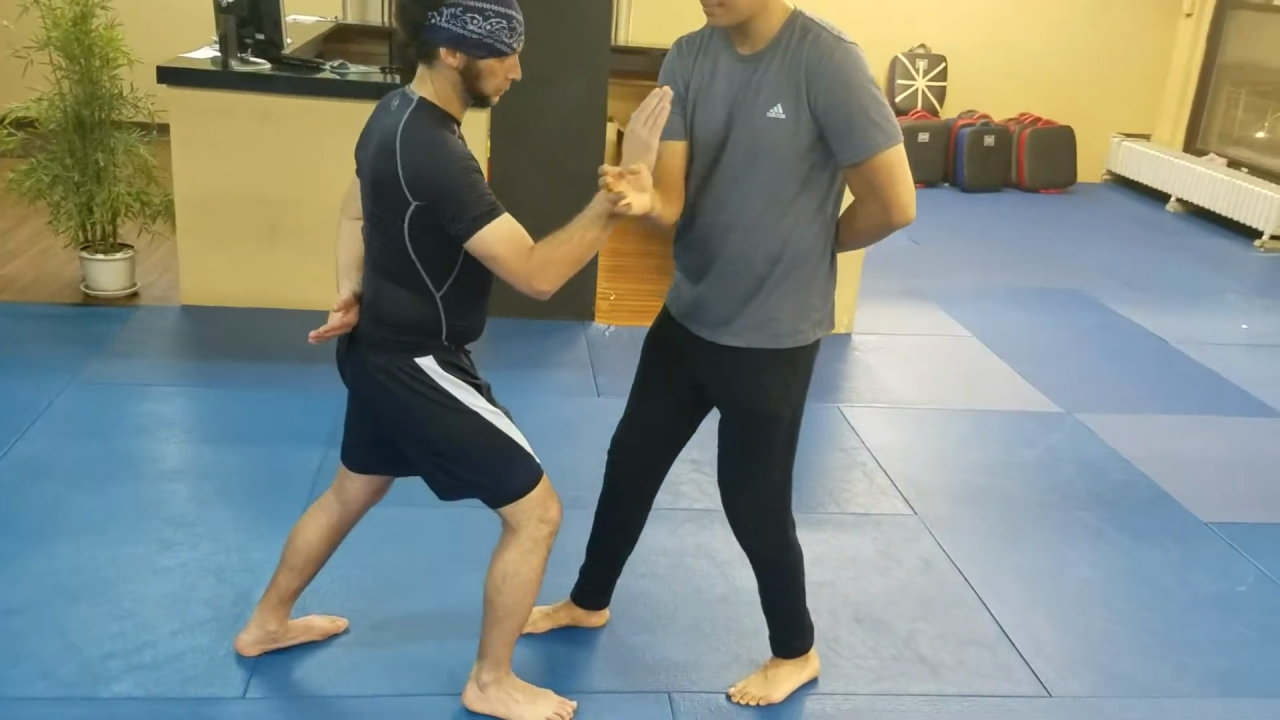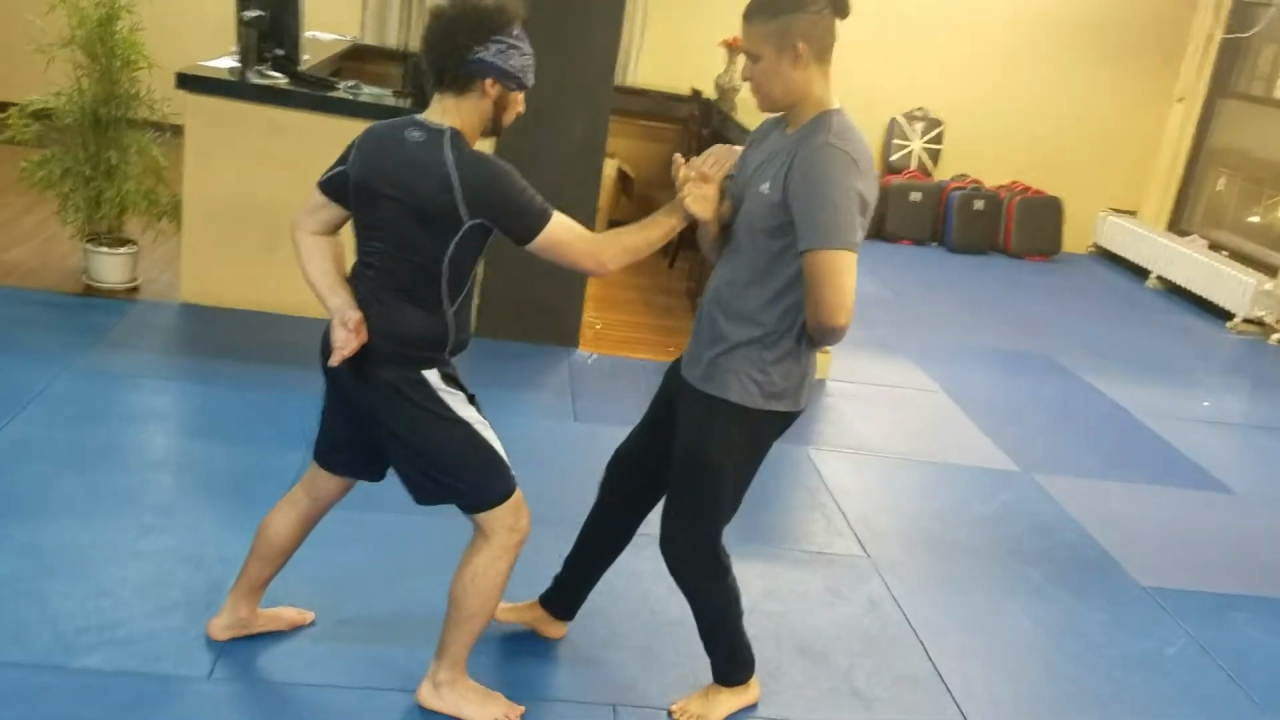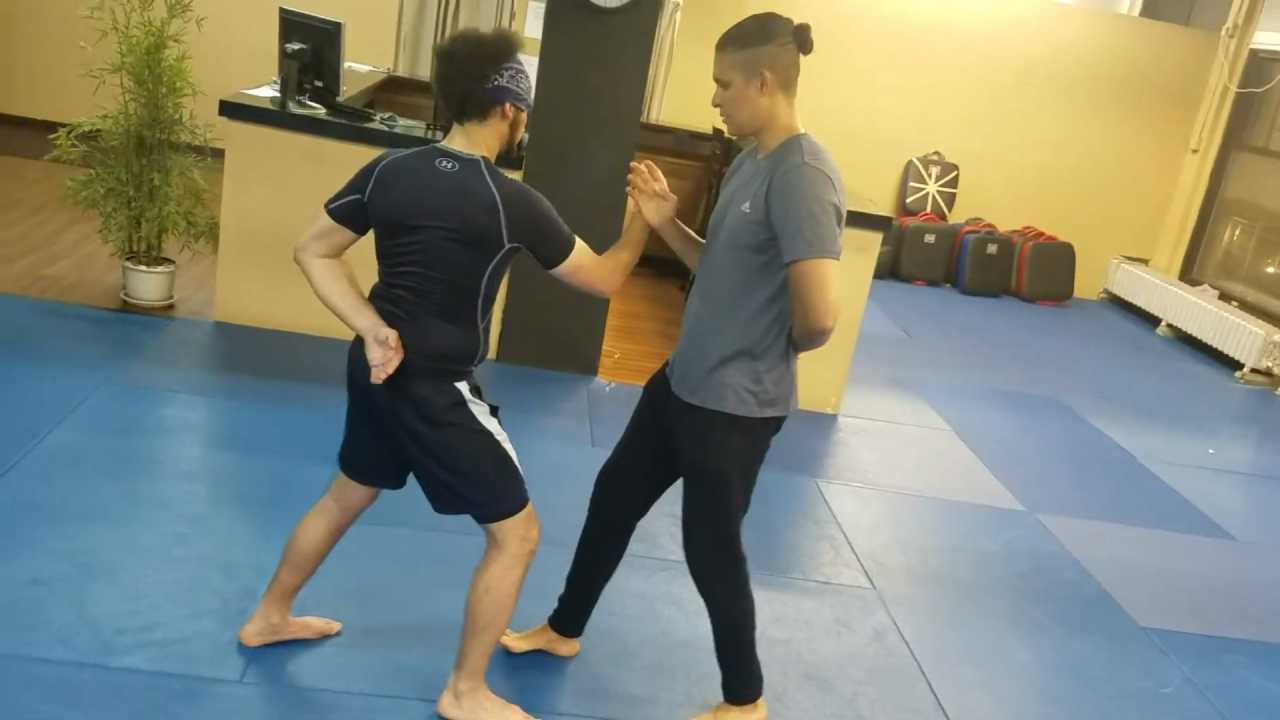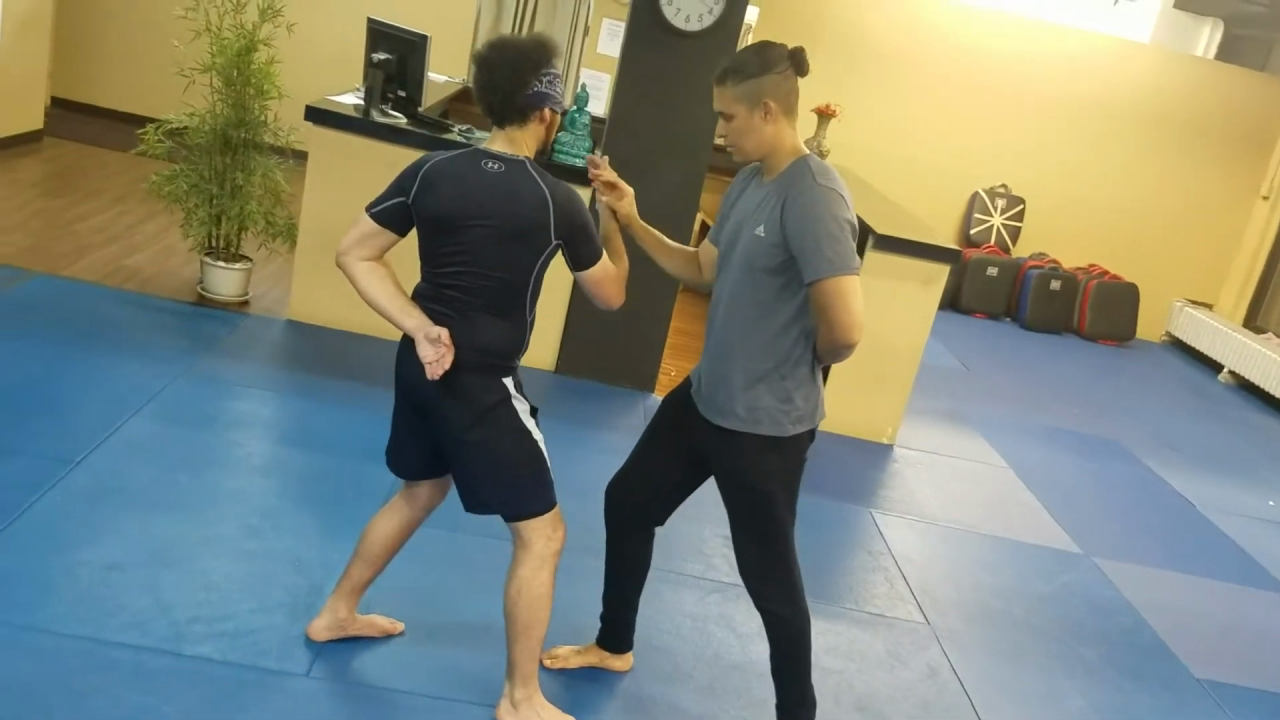
dt=1s
person 1, frame 1
left shoulder: (395, 114)
right shoulder: (433, 154)
left elbow: (357, 213)
right elbow: (536, 274)
left wrist: (350, 296)
right wrist: (619, 188)
left hip: (376, 350)
right hip: (418, 365)
left knee: (353, 489)
right knee: (535, 512)
left ankle: (266, 623)
person 1, frame 2
left shoulder: (375, 141)
right shoulder: (478, 179)
left elbow: (311, 229)
right elbow: (595, 256)
left wrist: (344, 311)
right wrist: (681, 209)
left hip: (356, 358)
right hip: (409, 376)
left knee: (320, 485)
right knee: (505, 521)
left ankle: (236, 610)
person 1, frame 3
left shoulder: (387, 171)
right shoulder: (512, 203)
left elbow: (313, 252)
right elbow: (603, 279)
left wrist: (372, 329)
right wrist: (644, 219)
left hip: (377, 367)
right hip: (435, 388)
left knee: (347, 494)
right knee: (515, 533)
left ankle: (269, 617)
person 1, frame 4
left shoulder: (429, 172)
right shoulder: (557, 201)
left elbow: (355, 255)
right elbow: (610, 295)
left wrist: (421, 327)
right wrist: (610, 217)
left hip: (422, 362)
right hip: (482, 382)
left knee: (420, 493)
right knee: (541, 534)
left ankle: (336, 612)
person 2, frame 1
left shoulder: (826, 61)
right shoulder: (688, 58)
left elbow: (893, 205)
right elbow: (672, 199)
left wrist: (805, 247)
right wrist: (645, 200)
left hip: (772, 334)
right hip: (688, 315)
left knee: (753, 502)
right knee: (630, 460)
left ankle: (795, 652)
right ankle: (588, 601)
person 2, frame 2
left shoulder: (830, 156)
right shoulder: (770, 135)
left elbow: (832, 311)
left wrist: (802, 339)
right wrist: (702, 215)
left hip: (750, 388)
right hip: (703, 364)
left knee: (688, 536)
right knee: (624, 482)
right ankle: (554, 609)
person 2, frame 3
left shoulder: (802, 175)
right shoulder: (748, 162)
left elbow: (819, 315)
left wrist: (772, 348)
right wrist: (667, 223)
left hip: (736, 403)
right hip: (684, 380)
left knee: (711, 549)
right knee: (614, 496)
right ankle: (563, 629)
person 2, frame 4
left shoulder: (814, 196)
right shoulder: (747, 182)
left elbow: (844, 329)
right elbow: (702, 270)
left wrist: (795, 363)
right wrist: (631, 221)
left hip: (765, 422)
right hip: (705, 398)
left knee: (768, 572)
right knee: (627, 501)
right ankle: (614, 645)
